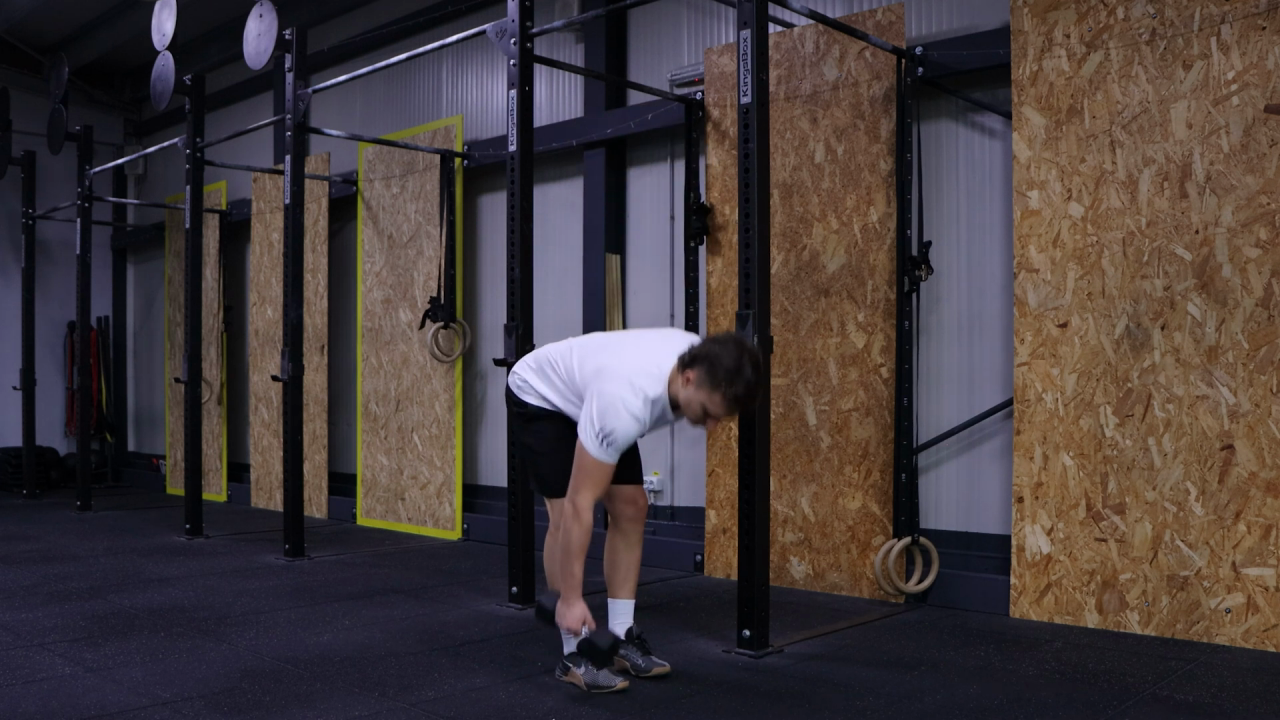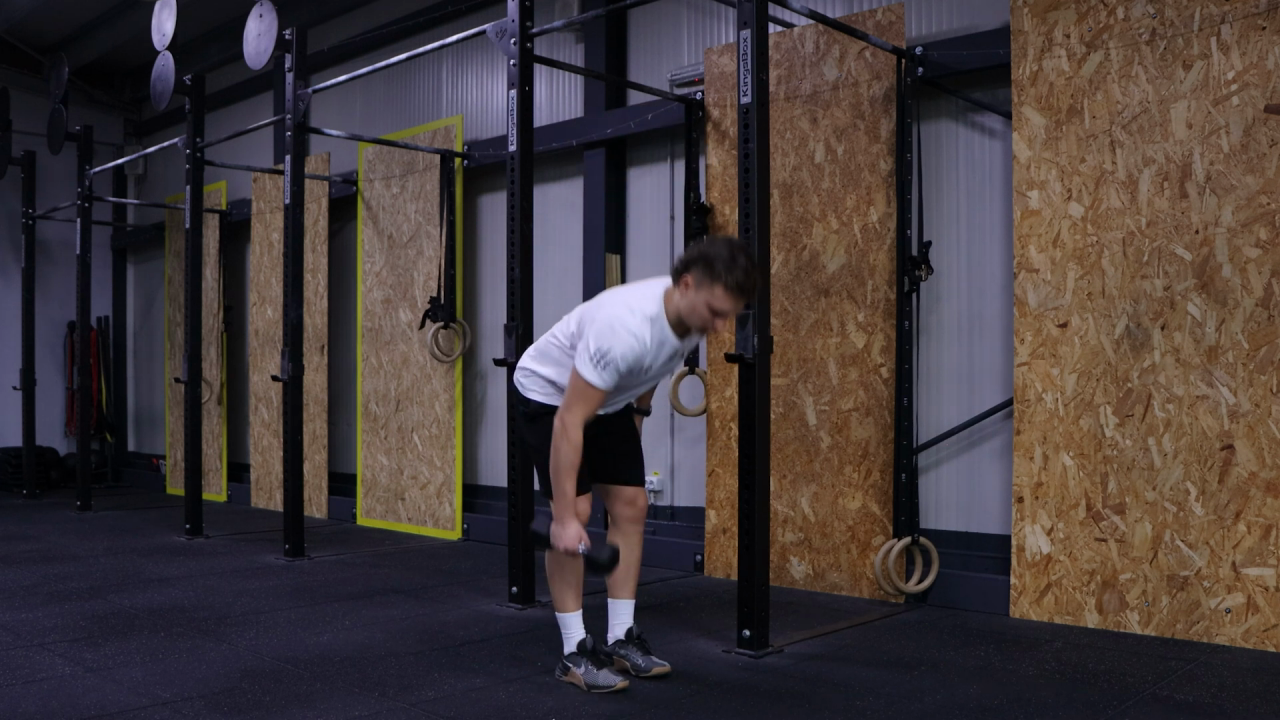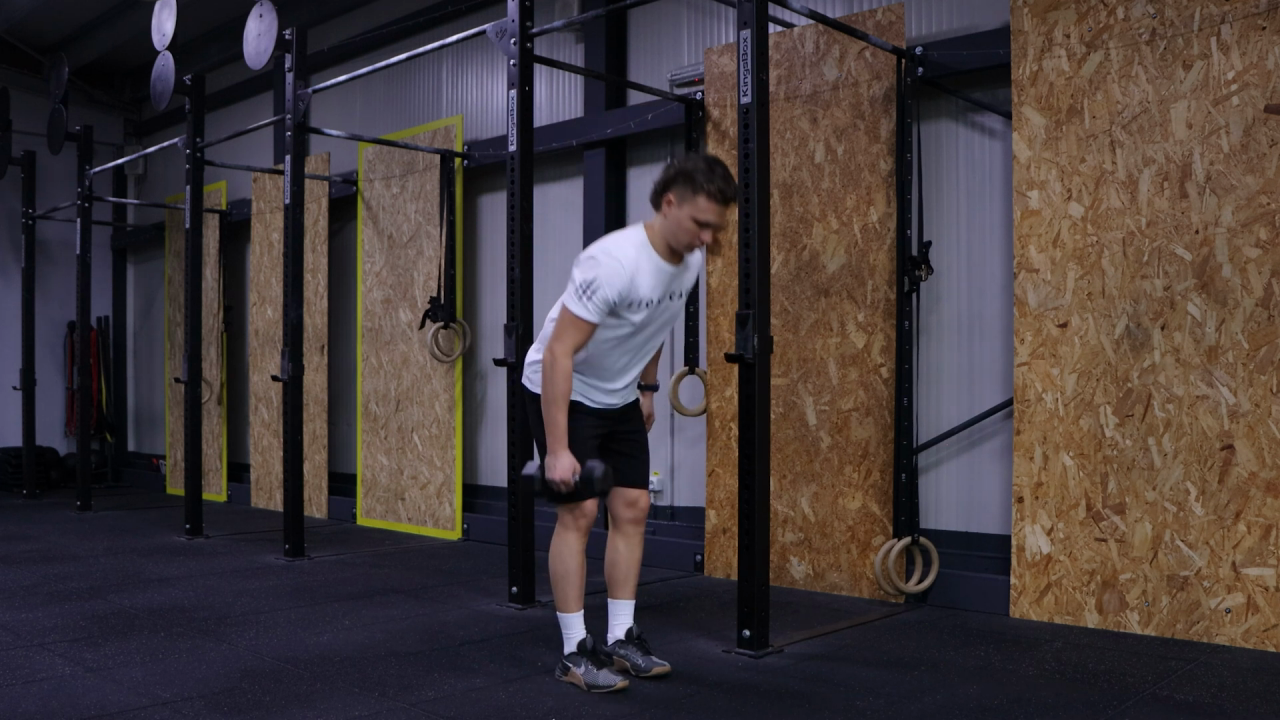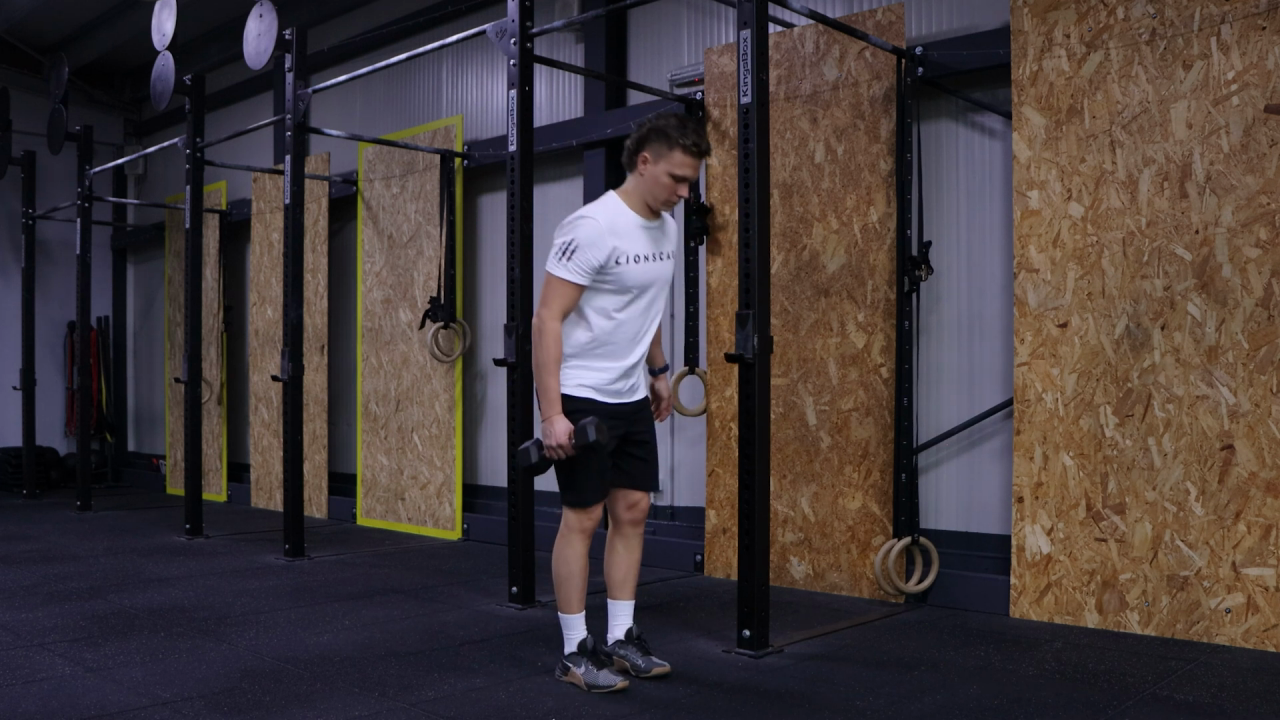
dt=0.2s
person 1, frame 1
left shoulder: (696, 359)
right shoulder: (624, 404)
right elbow: (579, 506)
right wrist: (570, 599)
left hip: (587, 400)
right hip: (540, 398)
left knee: (633, 509)
right knee: (564, 512)
left ankle: (623, 640)
right ankle: (573, 652)
person 1, frame 2
left shoulder: (692, 316)
right shoulder: (624, 327)
right elbow: (569, 423)
left wrist: (640, 410)
right wrist: (565, 518)
left hip: (609, 399)
right hip: (546, 394)
left knee: (630, 509)
right knee: (579, 522)
left ankle: (621, 639)
right ankle: (574, 652)
person 1, frame 3
left shoulder: (688, 263)
right shoulder: (614, 263)
right elbow: (558, 354)
left wrist: (648, 387)
right wrist: (557, 449)
left hip: (618, 398)
right hip: (567, 396)
left knee: (632, 509)
right knee: (579, 514)
left ankle: (621, 638)
right ankle: (575, 650)
person 1, frame 4
left shoulder: (666, 229)
right shoulder: (593, 227)
right elbow: (548, 320)
left wrist: (660, 371)
right wrist: (551, 414)
left hip: (632, 396)
right hip: (581, 397)
left knee: (633, 513)
right knee: (583, 517)
left ankle: (621, 639)
right ankle: (575, 652)
